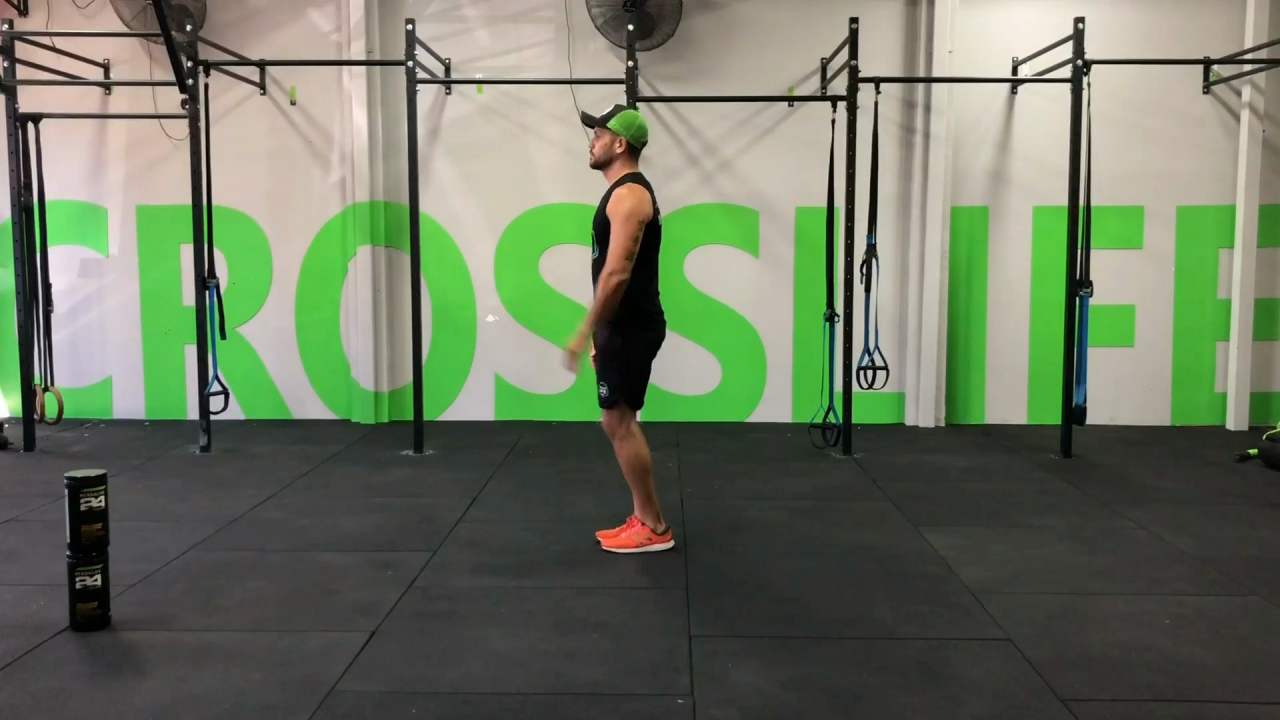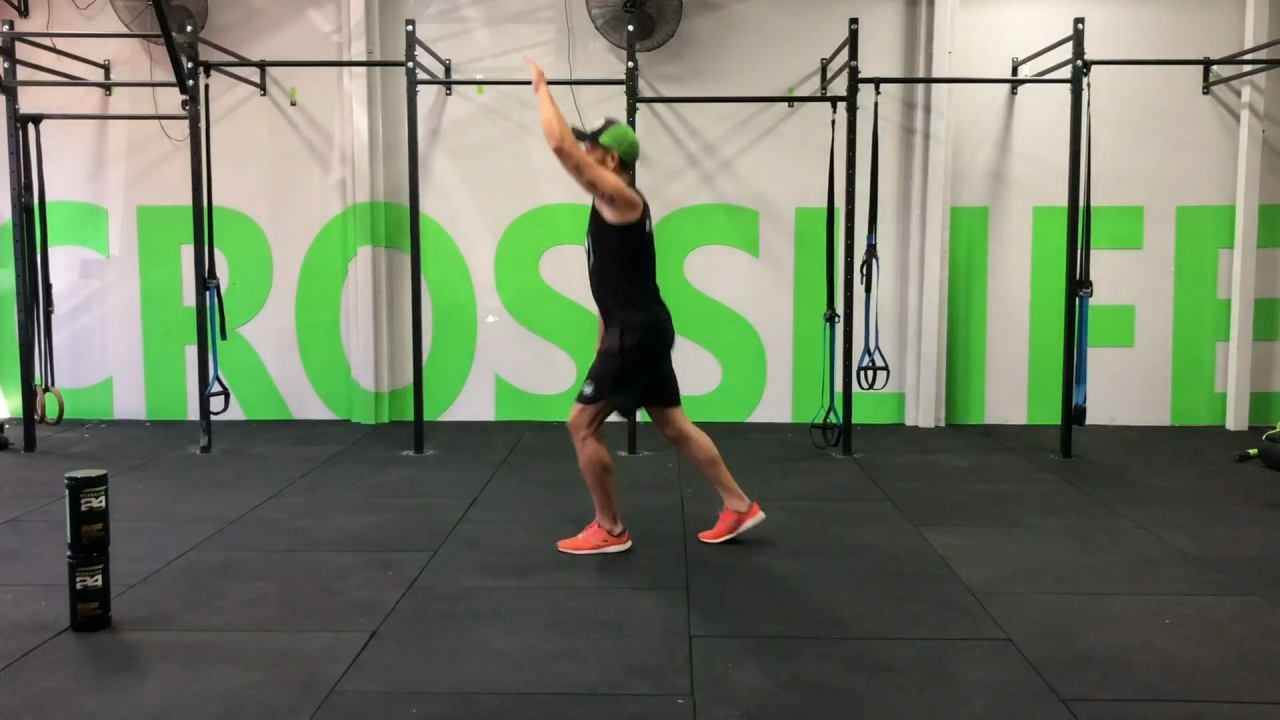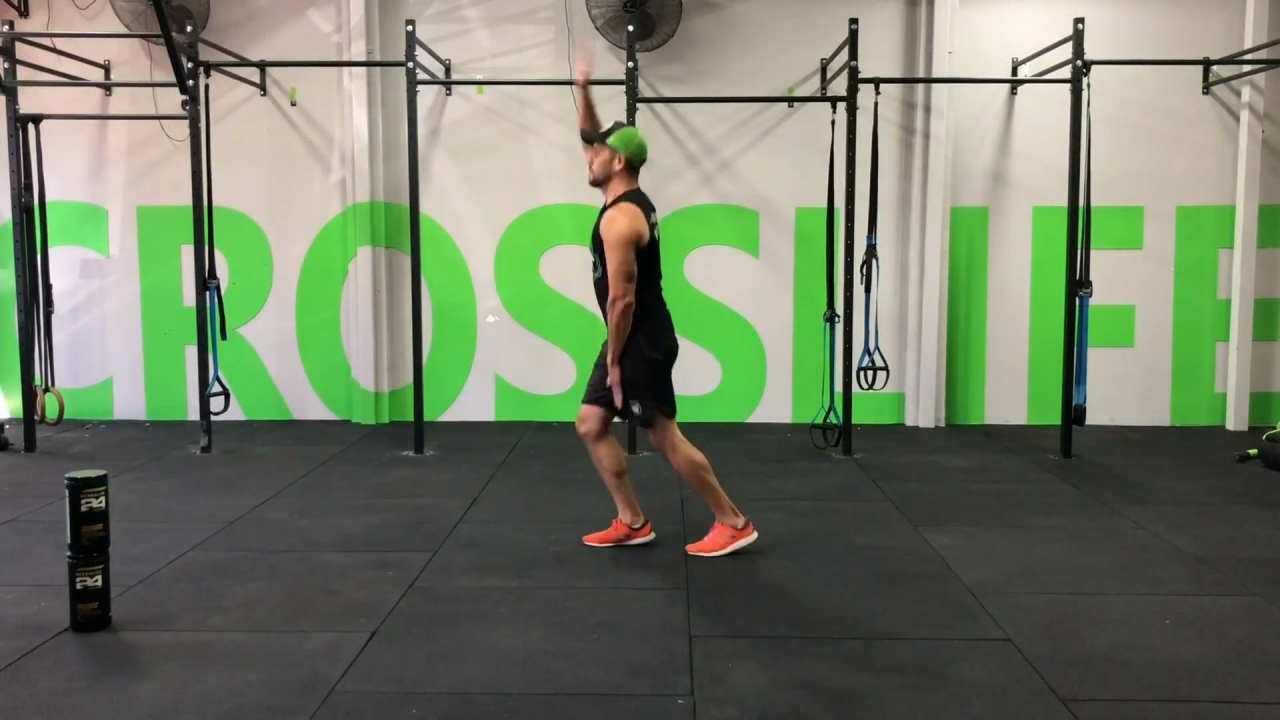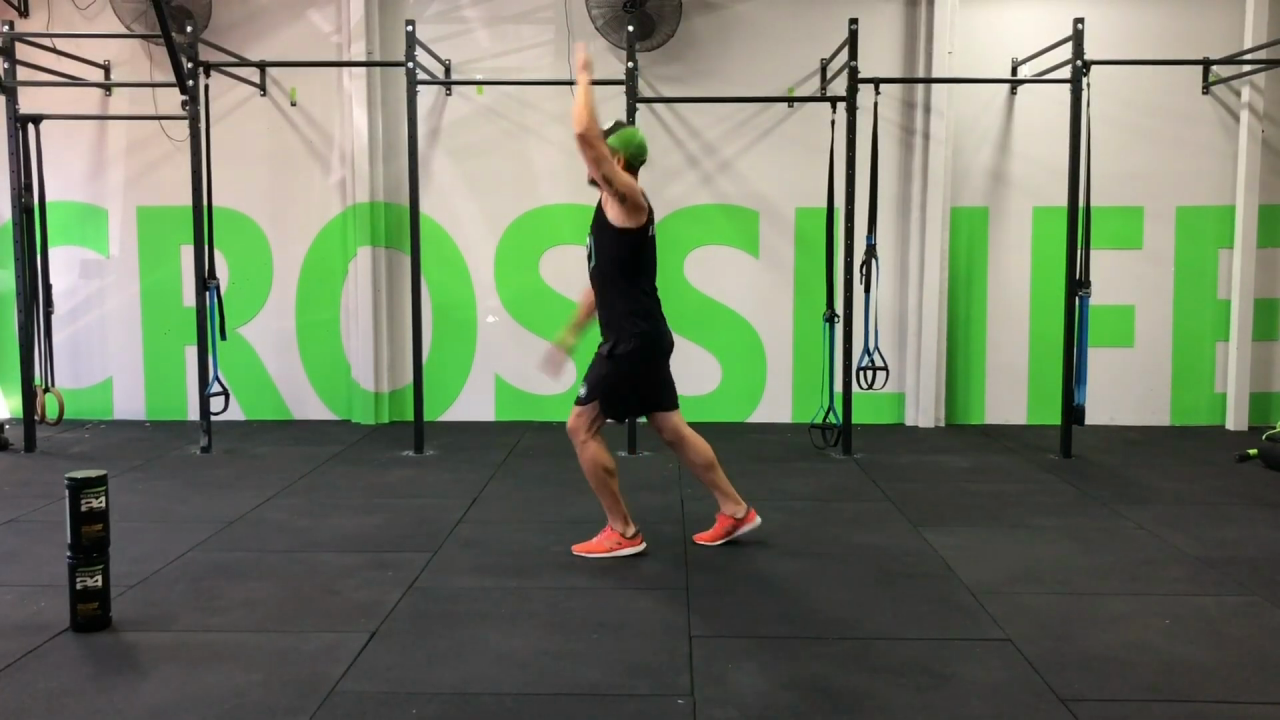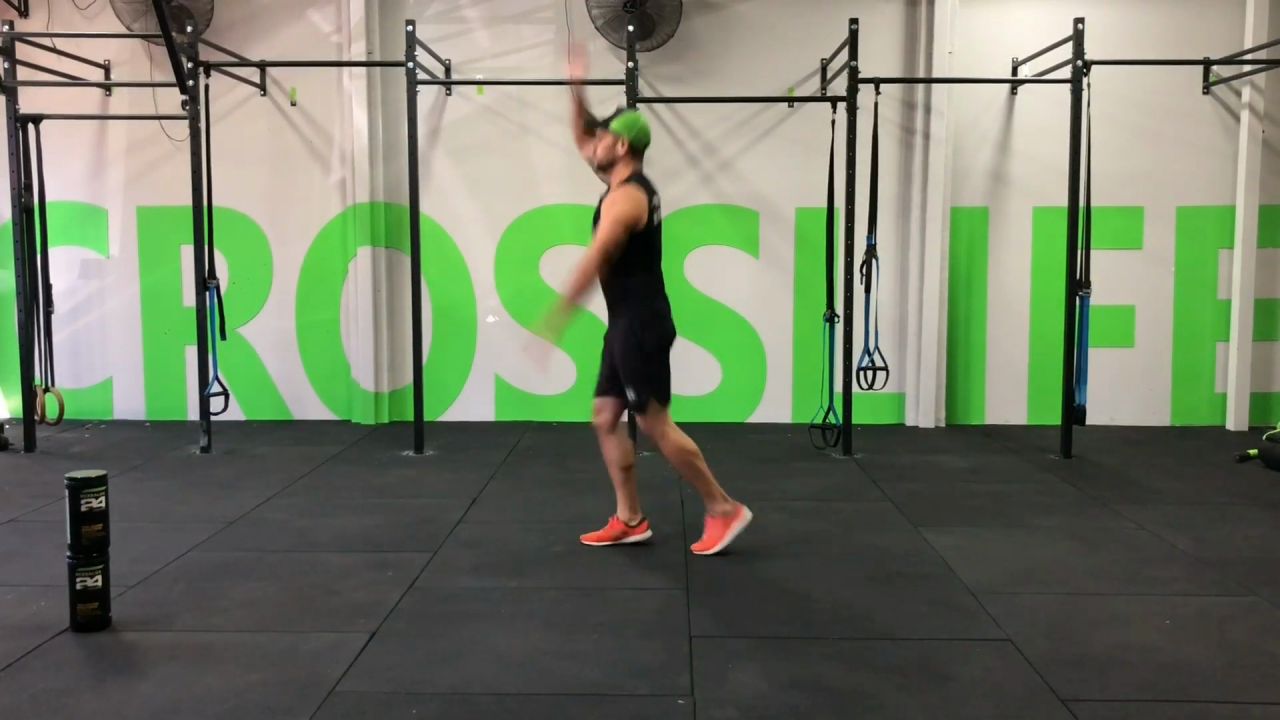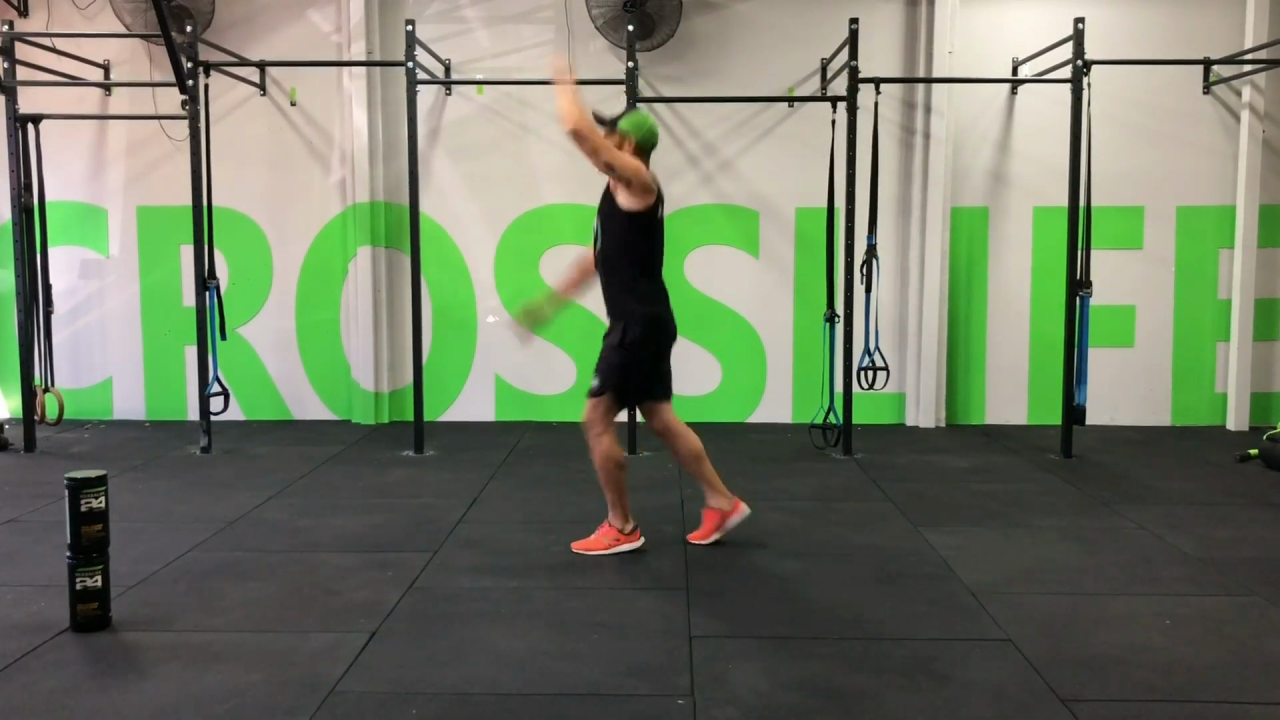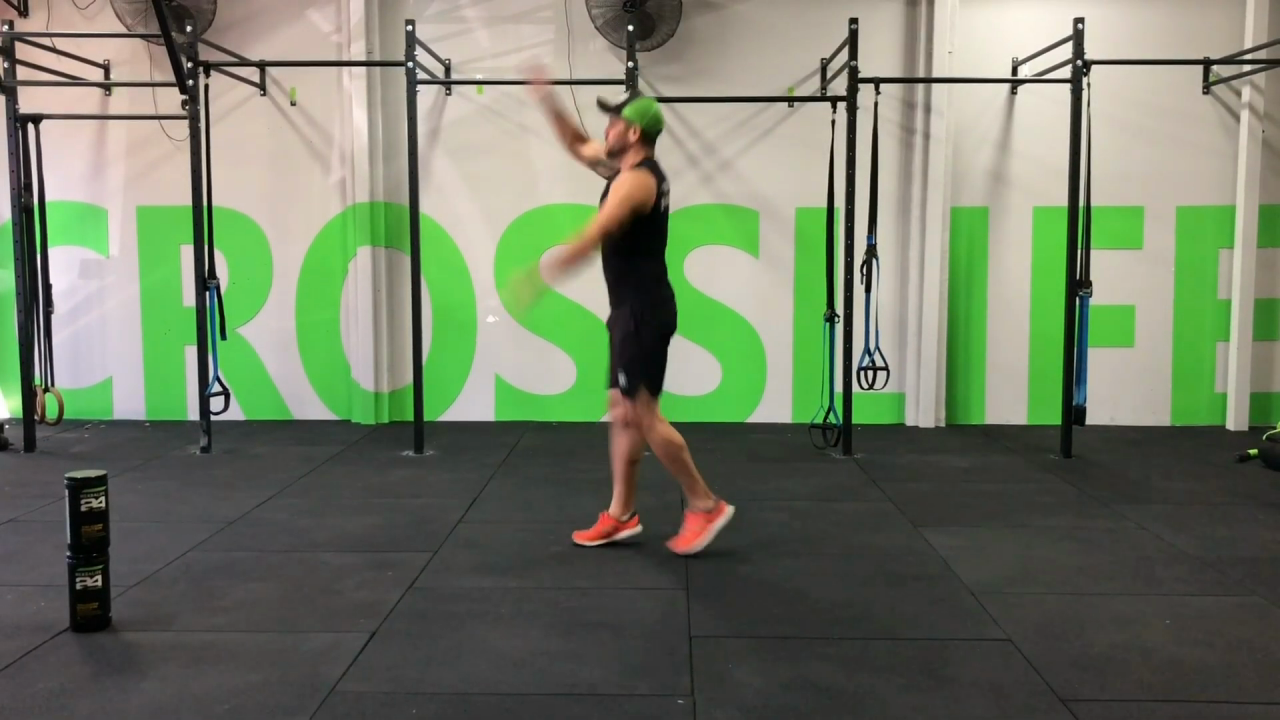
dt=0.5s
person 1, frame 1
left shoulder: (629, 195)
right shoulder: (627, 192)
left elbow: (616, 274)
left wrist: (585, 332)
right wrist: (601, 333)
left hip: (630, 329)
right hip: (626, 327)
left knee: (619, 426)
right knee: (620, 425)
left ankle: (653, 527)
right ankle: (644, 518)
person 1, frame 2
left shoulder: (618, 197)
right shoulder: (614, 207)
left elbow: (560, 144)
left wrist: (541, 87)
right wrist: (604, 340)
left hip: (634, 332)
right hip: (646, 328)
left knee: (582, 425)
right knee: (674, 426)
left ankle: (609, 528)
right ankle: (738, 507)
person 1, frame 3
left shoulder: (619, 217)
right shoulder: (628, 201)
left elbow: (621, 299)
right elbow: (591, 139)
left wrist: (615, 363)
right wrist: (583, 88)
left hip: (641, 345)
right hip: (632, 342)
left knee: (665, 439)
right knee: (591, 427)
left ankle: (731, 524)
right ankle: (631, 522)
person 1, frame 4
left shoulder: (626, 201)
right shoulder: (614, 211)
left elbow: (585, 136)
right elbow: (600, 283)
left wrist: (583, 78)
right wrist: (568, 336)
left hip: (632, 342)
right hip: (632, 337)
left knee: (581, 429)
right knee: (672, 429)
left ankle: (622, 531)
right ankle: (735, 511)
person 1, frame 5
left shoulder: (625, 197)
right shoulder: (627, 182)
left elbow: (590, 267)
right elbow: (585, 139)
left wrist: (553, 322)
right wrist: (576, 88)
left hip: (641, 325)
right hip: (628, 323)
left knee: (657, 427)
right knee: (606, 420)
left ankle: (724, 510)
right ankle: (628, 518)
person 1, frame 6
left shoulder: (637, 182)
right shoulder: (626, 195)
left elbow: (577, 129)
right elbow: (595, 260)
left wrist: (565, 83)
right wrist: (548, 304)
left hip: (638, 328)
right hip: (638, 323)
left knee: (597, 423)
right knee: (663, 422)
left ankle: (622, 526)
right ankle: (721, 505)
person 1, frame 7
left shoulder: (636, 179)
right shoulder: (631, 170)
left elbow: (589, 239)
right elbow: (577, 144)
left wrist: (538, 278)
right wrist: (547, 97)
left hip: (644, 312)
right hip: (635, 311)
left knee: (641, 418)
right knee: (623, 414)
left ankle: (705, 505)
right ankle: (619, 515)
